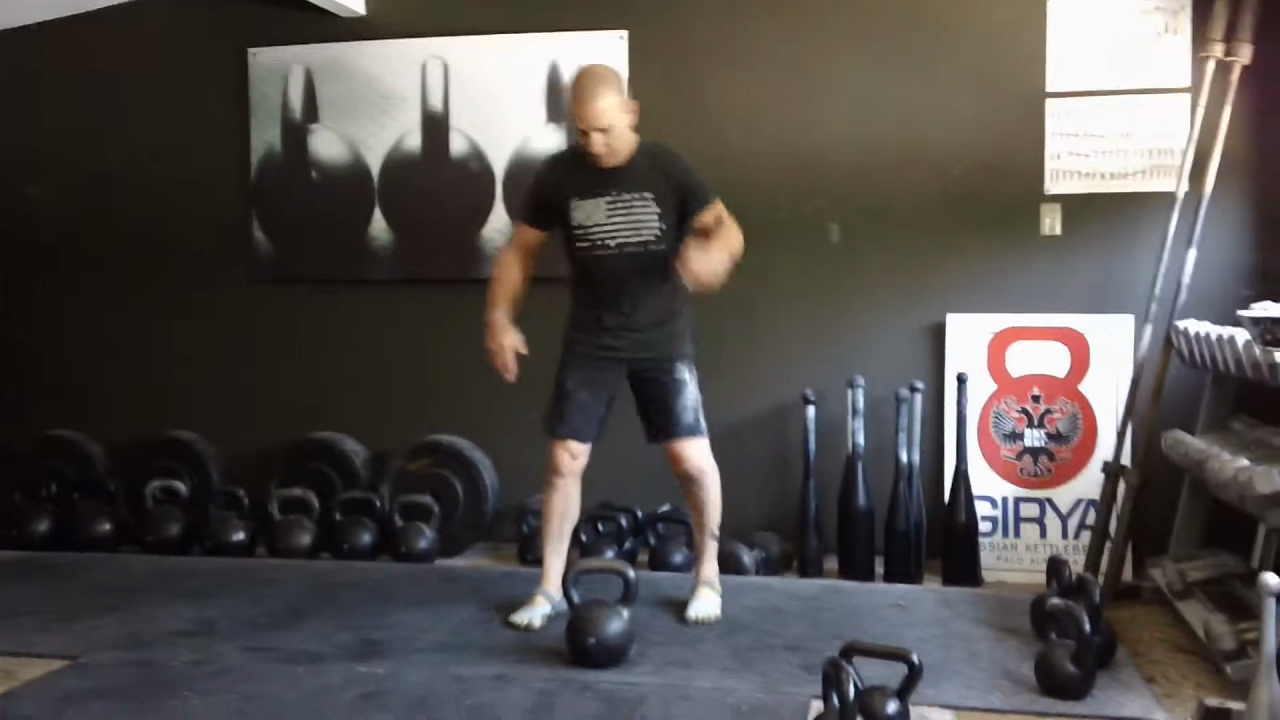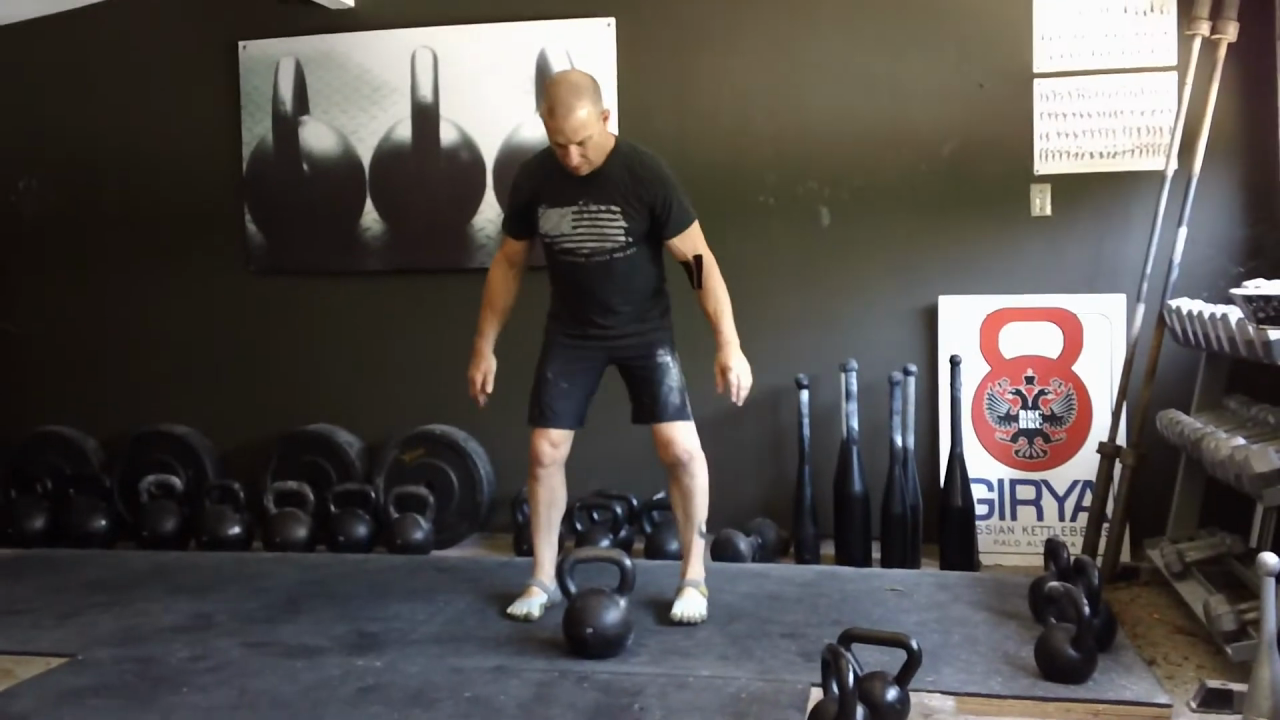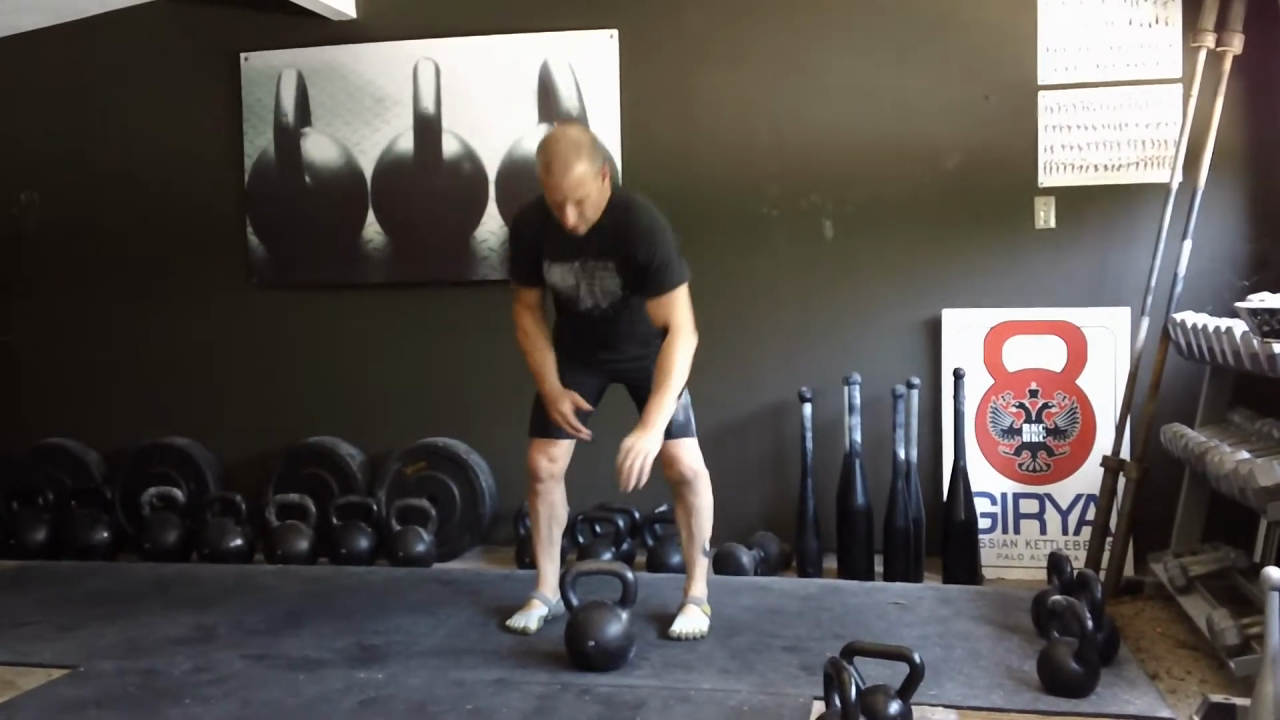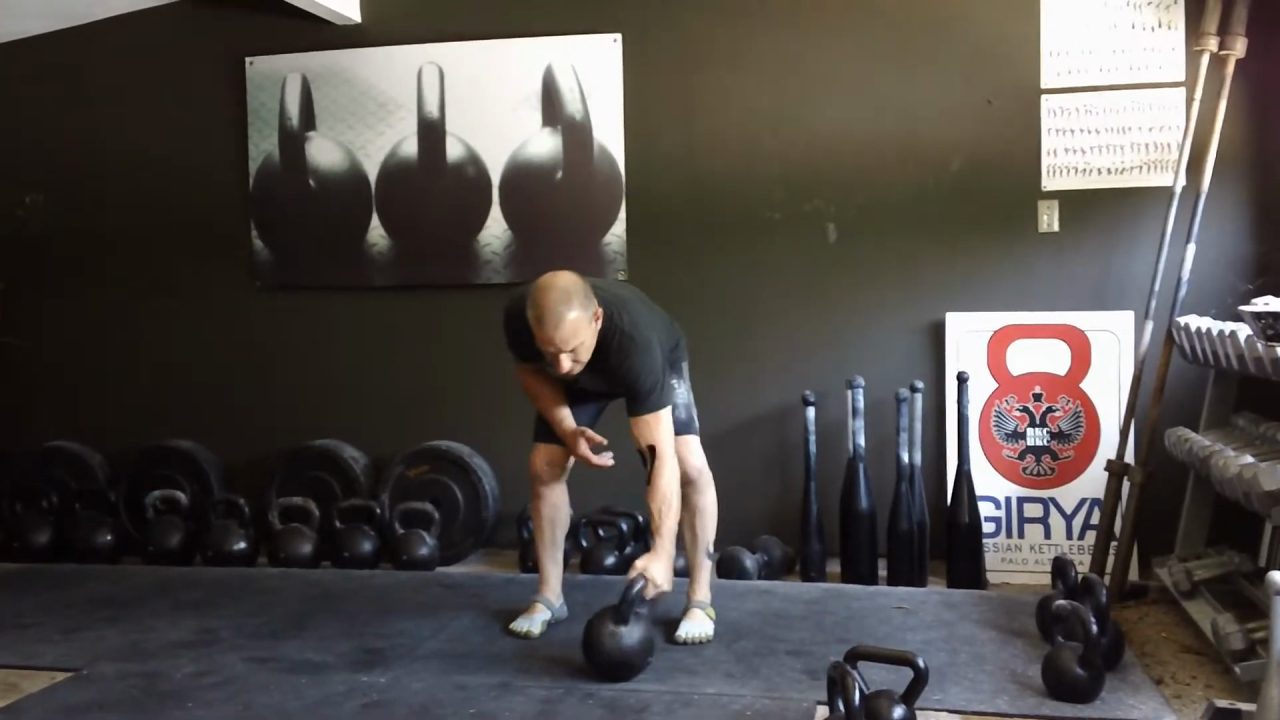
dt=1s
person 1, frame 1
left shoulder: (668, 170)
right shoulder: (557, 175)
left elbow: (725, 229)
right elbow: (519, 249)
left wrist: (714, 252)
right wrist: (499, 318)
left hip: (661, 341)
right hip: (589, 342)
left knee: (693, 460)
right knee: (563, 462)
left ankle: (707, 577)
right ankle: (550, 589)
person 1, frame 2
left shoulder: (645, 175)
right shoulder: (532, 178)
left elbow: (698, 260)
right elbow: (508, 263)
left wrist: (729, 344)
right wrist: (484, 347)
left hip: (645, 330)
right hip: (570, 333)
left knee: (680, 447)
right knee: (545, 451)
left ankle: (693, 578)
right ankle: (544, 579)
person 1, frame 3
left shoulder: (641, 225)
right shoulder: (530, 225)
left elbow: (680, 329)
right elbow: (528, 310)
left wrist: (652, 427)
right wrist: (552, 388)
left hip: (645, 349)
right hip: (576, 352)
left knee: (683, 464)
right knee: (543, 464)
left ankle: (696, 596)
right ankle: (546, 592)
person 1, frame 4
left shoulder: (636, 342)
right shoulder: (518, 317)
left elbow: (661, 456)
right elbow: (530, 372)
left wrist: (662, 553)
right wrist: (566, 430)
left hip: (660, 357)
right hip: (581, 380)
left knee: (690, 467)
right knee: (544, 468)
left ankle: (700, 601)
right ankle: (549, 597)
